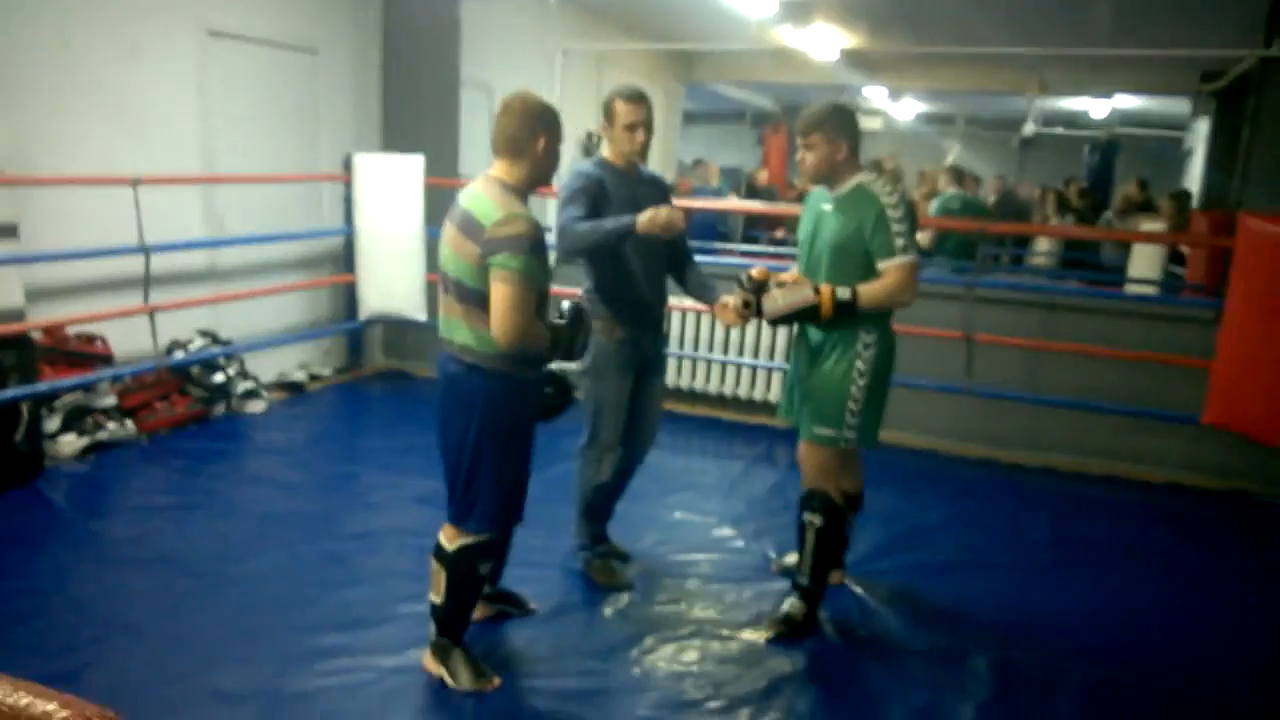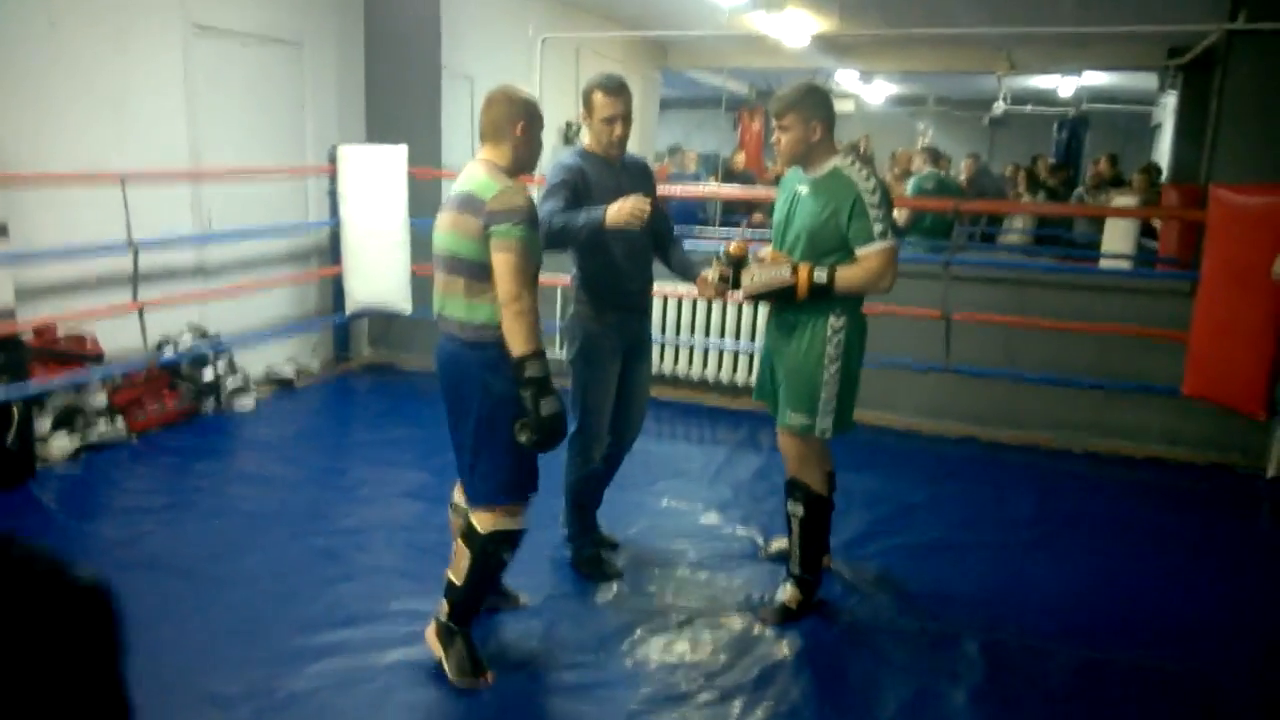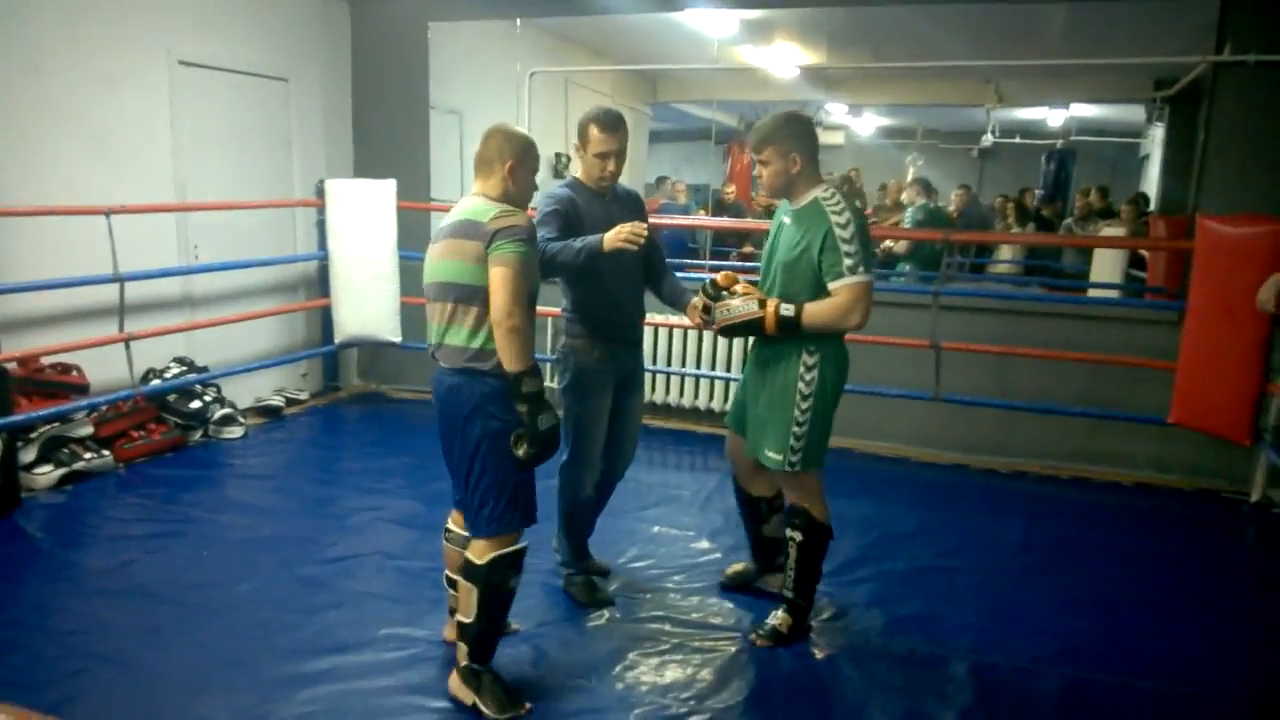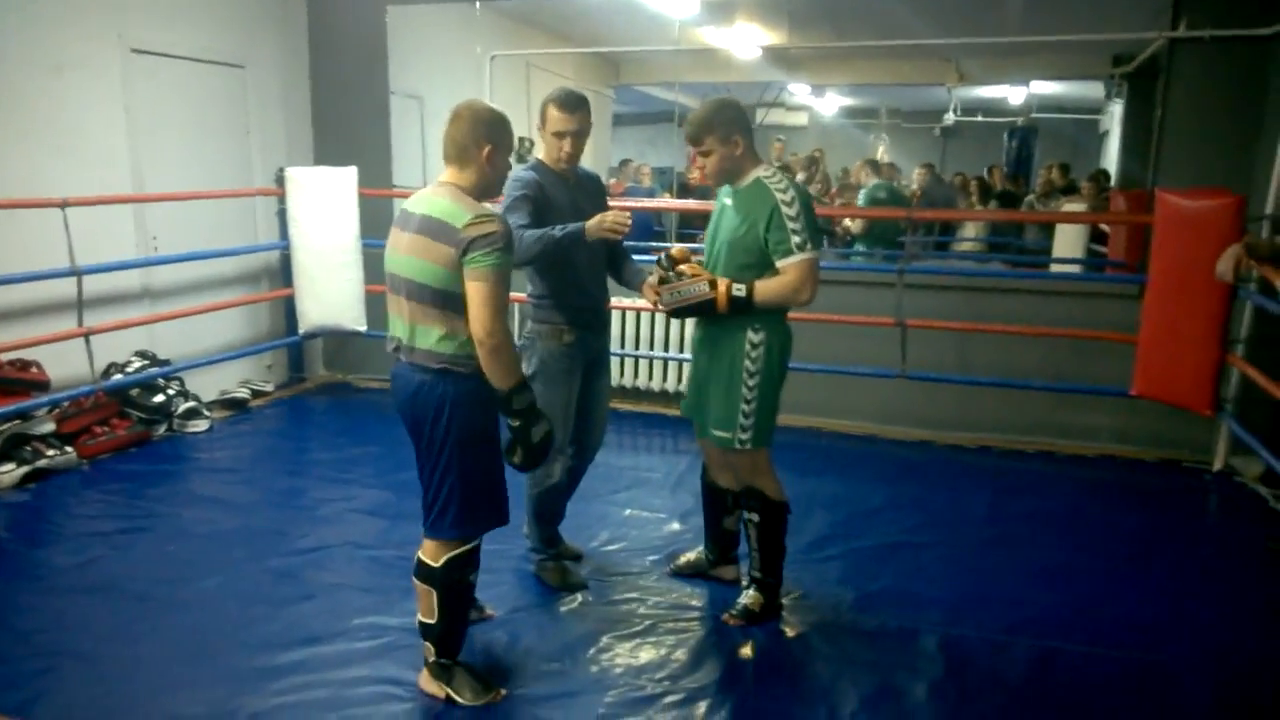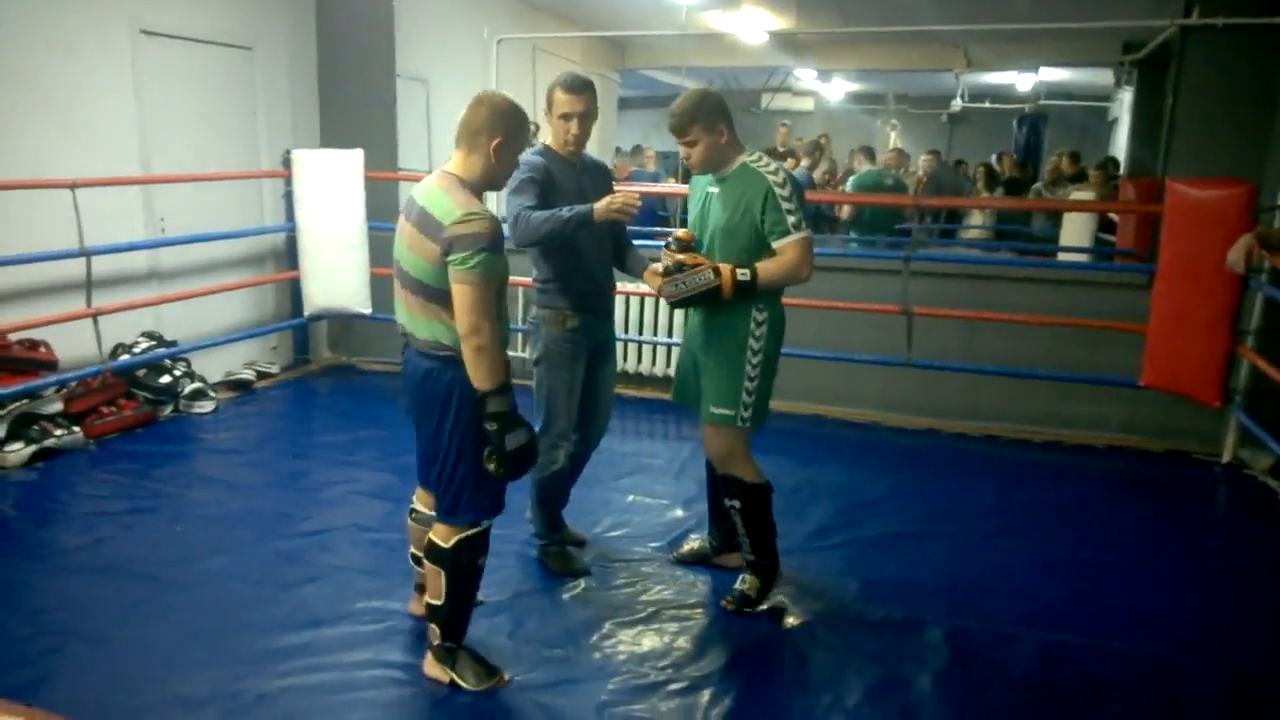
dt=0.4s
person 1, frame 1
left shoulder: (474, 197)
right shoulder: (515, 225)
right elbow: (510, 330)
left wrist: (542, 336)
right wrist: (561, 338)
left hip: (470, 370)
right hip: (487, 384)
left knee: (500, 499)
right knee: (472, 517)
left ankle: (484, 593)
right ankle: (443, 645)
person 1, frame 2
left shoulder: (463, 187)
right shoulder: (509, 199)
right elbow: (515, 301)
right wrist: (539, 383)
left hip: (459, 349)
right hip: (487, 358)
left knee: (476, 479)
right knee: (504, 502)
left ankle: (474, 586)
right ankle: (450, 622)
person 1, frame 3
left shoulder: (449, 224)
right shoulder: (508, 224)
right elbow: (508, 319)
right wrist: (532, 398)
left hip: (450, 379)
right hip: (486, 388)
left knee: (469, 509)
right knee: (498, 532)
left ankle: (462, 616)
right ankle: (471, 670)
person 1, frame 4
left shoulder: (409, 209)
right shoulder: (482, 228)
right elbow: (488, 335)
right wrist: (523, 408)
left hip: (408, 374)
right hip: (450, 388)
left knee: (451, 508)
right knee: (453, 526)
left ankle: (453, 602)
right ankle: (439, 665)
person 1, frame 5
left shoulder: (423, 192)
right shoulder: (473, 223)
right elbow: (476, 332)
right wrist: (502, 415)
left hip: (419, 361)
right hip: (453, 375)
left knee: (434, 486)
right knee: (465, 513)
left ankle: (425, 591)
right ankle: (445, 650)
person 2, frame 1
left shoulder: (880, 202)
right shoulder: (817, 198)
left elbow: (902, 287)
left wrist: (826, 299)
right wrist: (774, 289)
left hip: (854, 346)
right hip: (815, 341)
left knee: (815, 461)
right knee: (837, 457)
left ankle: (807, 597)
right ankle: (826, 556)
person 2, frame 2
left shoulder: (857, 186)
right shoulder: (791, 179)
left elbow: (882, 272)
left wrist: (802, 279)
right wrist: (752, 265)
left hip: (826, 331)
right hip: (785, 324)
left knee: (799, 449)
right knee: (800, 443)
left ankle: (805, 581)
right ankle: (807, 539)
person 2, frame 3
left shoulder: (835, 218)
right shoulder: (786, 208)
left elbow: (852, 310)
left wrist: (771, 315)
right wrist: (741, 291)
left hip: (806, 365)
right hip: (769, 356)
left knee: (799, 483)
right knee: (741, 453)
left ankle: (796, 608)
right ankle: (767, 562)
person 2, frame 4
left shoulder: (779, 197)
right shoulder: (727, 191)
left elbow: (801, 286)
left wrist: (722, 294)
right wrist: (689, 270)
left hip: (750, 344)
right hip: (715, 338)
left knee: (749, 463)
right knee: (714, 452)
left ankle: (766, 586)
right ankle: (719, 554)
person 2, frame 5
left shoulder: (766, 180)
right shoulder: (700, 181)
left elbow: (799, 262)
left wrist: (725, 278)
right wrist: (679, 261)
left hip: (746, 324)
right hip: (704, 321)
left knee: (726, 446)
right knee: (715, 439)
left ankle: (763, 565)
right ankle: (723, 540)
person 3, frame 1
left shoulder: (656, 186)
right shoulder: (587, 179)
left elbow: (677, 259)
right elbow: (568, 239)
left wrist: (714, 298)
right wrist: (635, 224)
left hip: (651, 333)
right hip: (608, 333)
left knee: (638, 441)
right knee: (603, 444)
left ankle: (594, 527)
right ankle: (592, 548)
person 3, frame 2
left shoulder: (639, 169)
right shoulder: (571, 170)
left elbow: (662, 238)
right elbow: (547, 229)
left wrist: (695, 274)
right wrist: (605, 217)
left hip: (637, 318)
right hip: (596, 320)
left knee: (626, 427)
right knee: (591, 433)
left ankle: (584, 517)
right ankle: (581, 539)
person 3, frame 3
left shoulder: (631, 201)
right shoulder: (561, 201)
left elbow: (654, 268)
right elbow: (541, 258)
left wrist: (686, 301)
right wrist: (602, 243)
left hip: (629, 348)
right hip: (587, 350)
left knee: (619, 455)
right knee: (583, 460)
left ankle: (576, 543)
right ankle: (573, 565)
person 3, frame 4
left shoulder: (593, 183)
right shoulder: (525, 184)
left elbow: (612, 253)
right elbow: (516, 246)
left wrist: (641, 280)
right wrist: (583, 230)
left hip: (595, 332)
right hip: (553, 335)
left knee: (588, 440)
right knee: (552, 446)
left ankle: (546, 527)
right ankle: (544, 550)
person 3, frame 5
left shoulder: (599, 172)
right shoulder: (532, 170)
left elbow: (616, 242)
right elbow: (522, 228)
left wrist: (643, 267)
right wrist: (591, 212)
left hip: (600, 318)
right hip: (559, 321)
left knee: (593, 426)
right knee: (557, 432)
left ankle: (549, 511)
right ankle: (548, 536)
